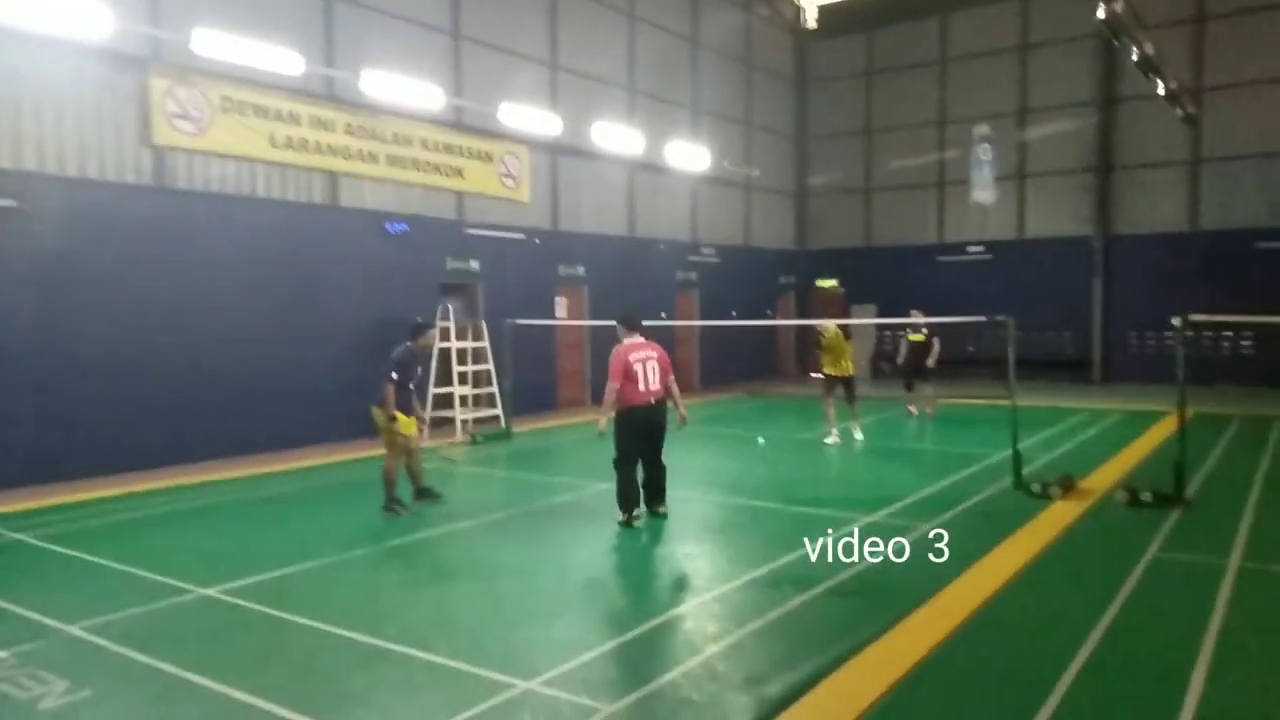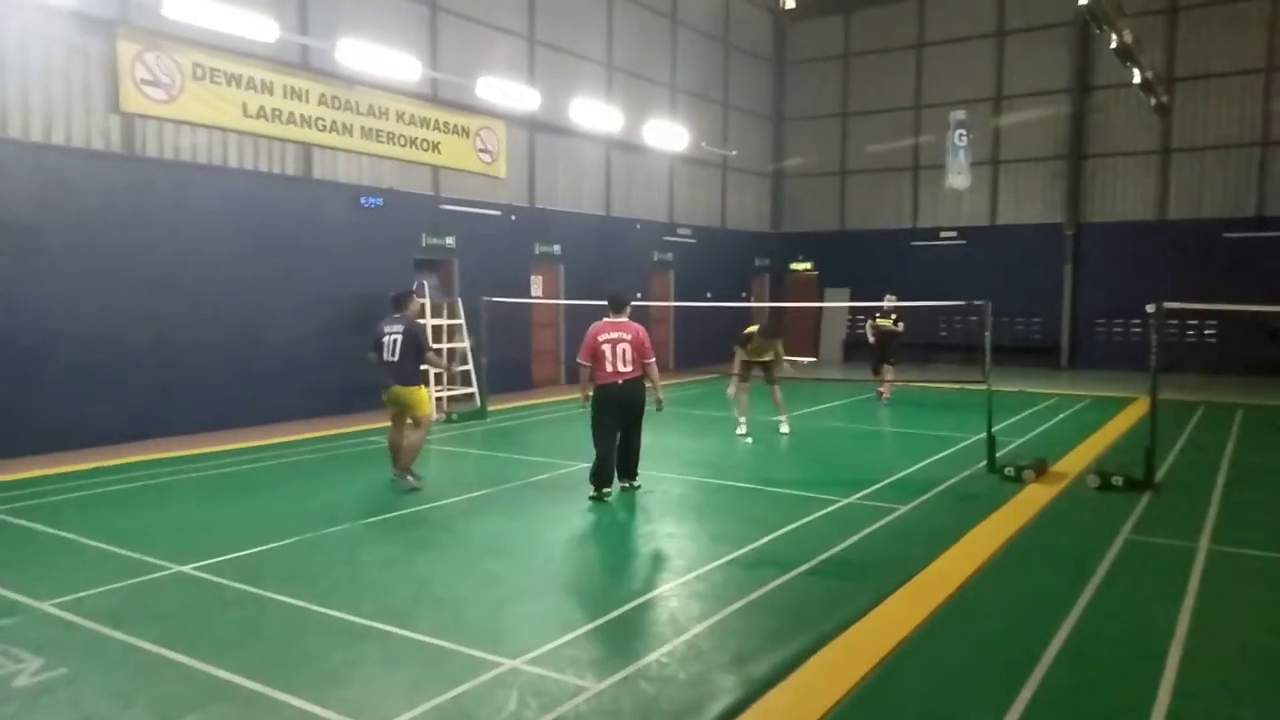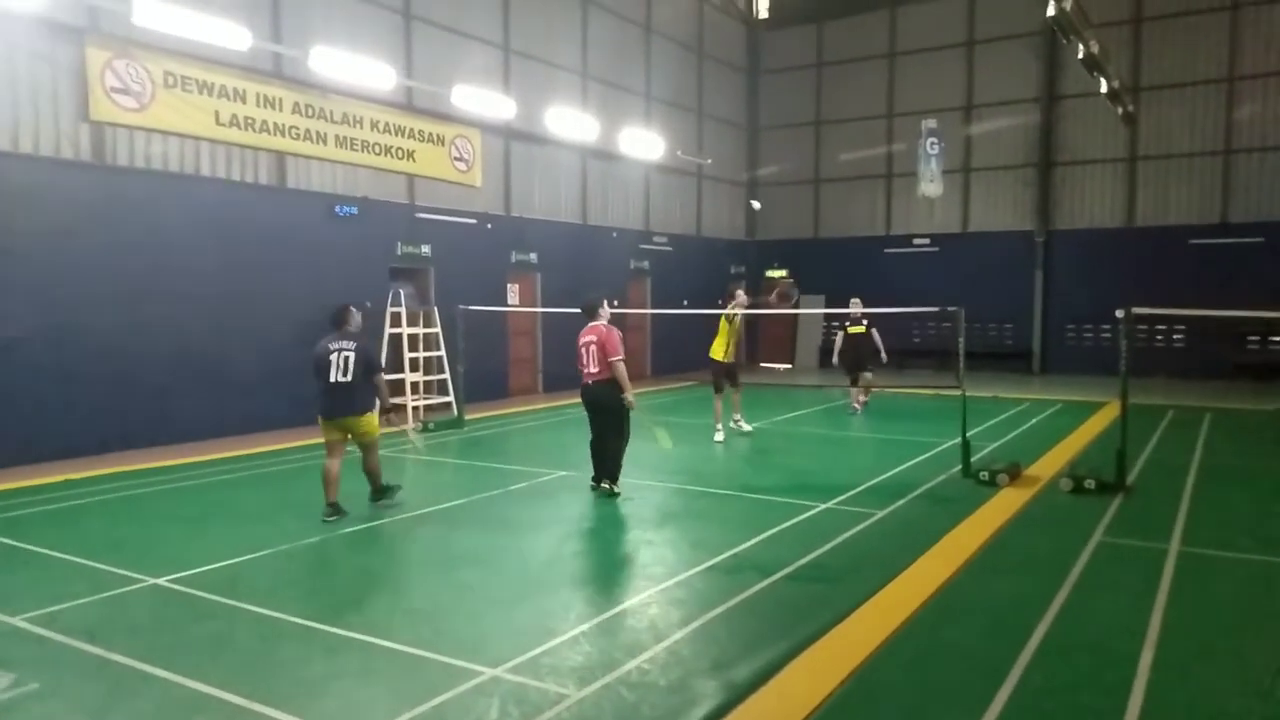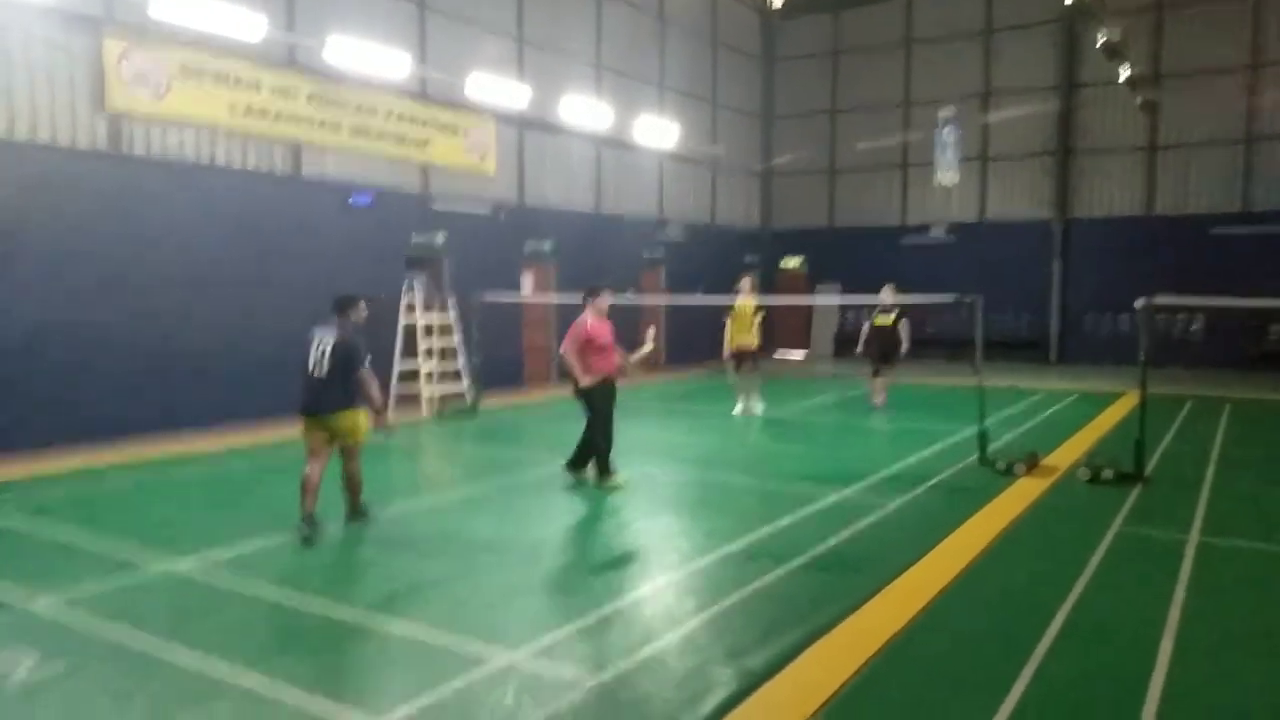
dt=1s
person 1, frame 1
left shoulder: (415, 357)
right shoulder: (401, 357)
right elbow: (389, 388)
left wrist: (418, 411)
right wrist: (392, 418)
left hip: (404, 412)
right hip: (389, 412)
left knee: (413, 450)
right knee: (395, 455)
left ankle: (420, 489)
right ankle: (390, 500)
person 1, frame 2
left shoulder: (383, 326)
right shoulder: (414, 327)
left elbow: (374, 357)
right elbow: (428, 357)
right wrist: (447, 367)
left hip: (389, 385)
right hip: (409, 386)
left knee: (397, 427)
right knee: (421, 427)
left ankle: (399, 469)
right ankle: (403, 470)
person 1, frame 3
left shoulder: (321, 347)
right shoulder: (363, 346)
left elbow: (319, 380)
right elbow: (378, 380)
right wrist: (387, 408)
left hip: (329, 412)
right hip: (360, 411)
left knee: (333, 456)
right knee: (370, 451)
left ankle: (331, 505)
right ankle: (378, 491)
person 1, frame 4
left shoulder: (317, 333)
right shoulder: (351, 340)
right elbow: (364, 376)
right wrist: (380, 409)
left hip: (312, 408)
right hip: (342, 409)
left knee: (314, 462)
right knee: (351, 459)
left ankle: (307, 518)
right ankle: (355, 510)
person 2, frame 1
left shoulder: (620, 352)
right shoulder: (656, 350)
left elbow: (613, 387)
right elbow: (670, 382)
left wrist: (604, 416)
right wrist: (680, 408)
left hip: (632, 413)
right hip: (657, 409)
left knee: (625, 463)
right knee: (654, 460)
left ankle: (630, 509)
right ankle: (657, 504)
person 2, frame 2
left shoulder: (595, 330)
right shoulder: (638, 330)
left elbow: (585, 364)
right elbow: (649, 364)
left wrist: (584, 390)
right wrist: (658, 392)
left hip: (606, 391)
right hip: (633, 389)
left knee: (604, 440)
right knee: (630, 437)
left ankle: (602, 485)
right ankle: (628, 478)
person 2, frame 3
left shoulder: (583, 335)
right shoulder: (609, 331)
right elbow: (616, 363)
right wrist: (628, 391)
left hip: (589, 389)
right hip: (608, 389)
left knee: (598, 436)
right knee: (618, 436)
left ankle: (599, 478)
right ankle: (609, 480)
person 2, frame 4
left shoulder: (604, 323)
right shoulder: (583, 325)
right elbow: (567, 352)
left wrist: (626, 360)
right wrist: (580, 378)
left hip: (606, 383)
right hip: (593, 384)
left knee: (597, 427)
right knee: (601, 427)
left ankle: (576, 464)
right ankle: (603, 473)
